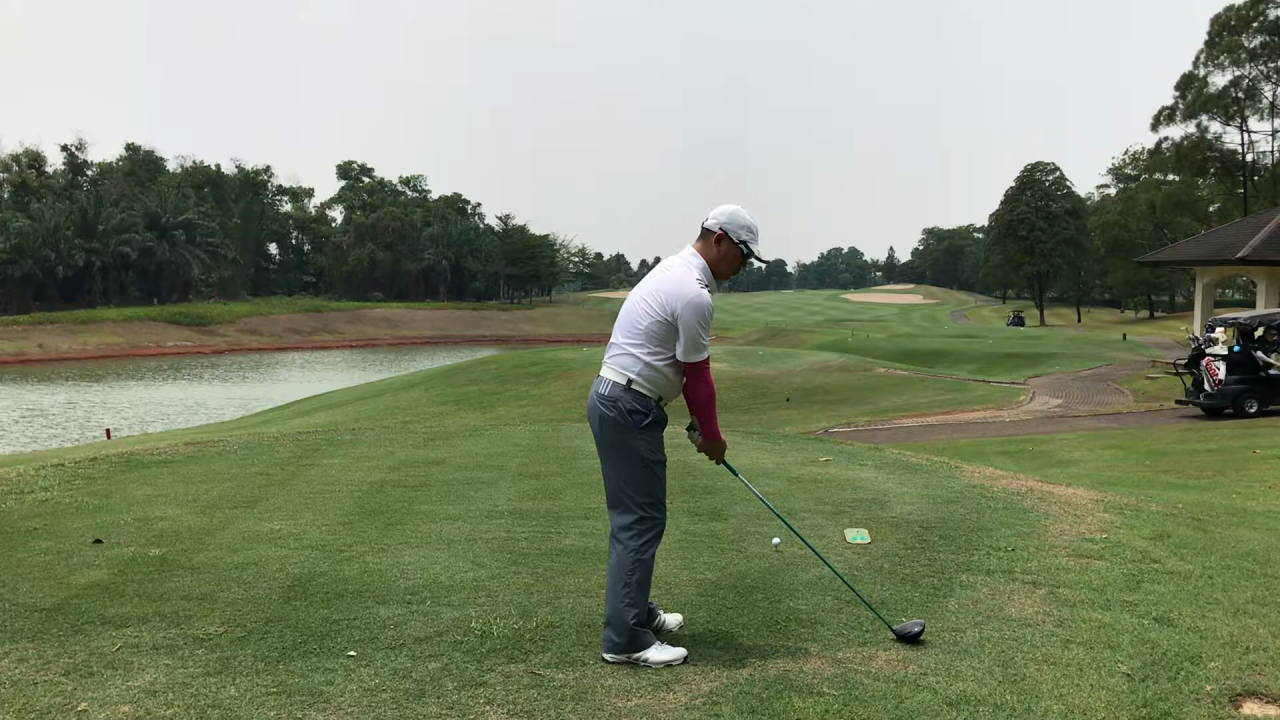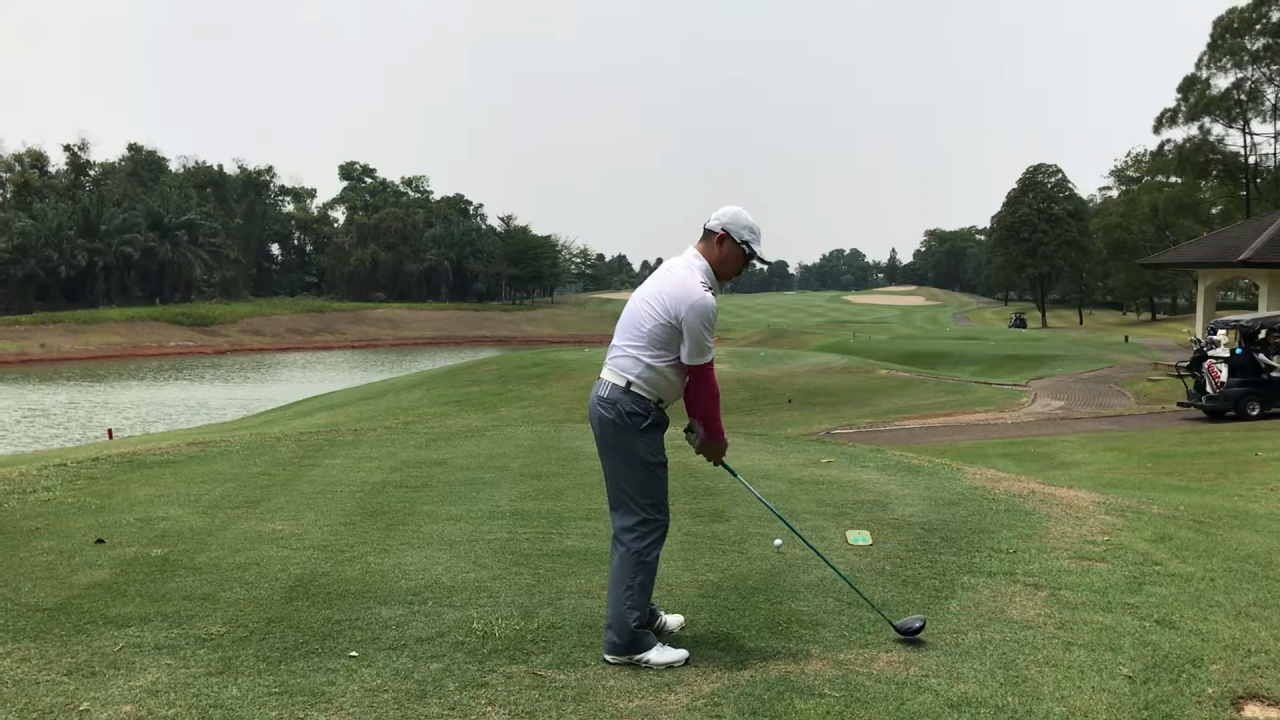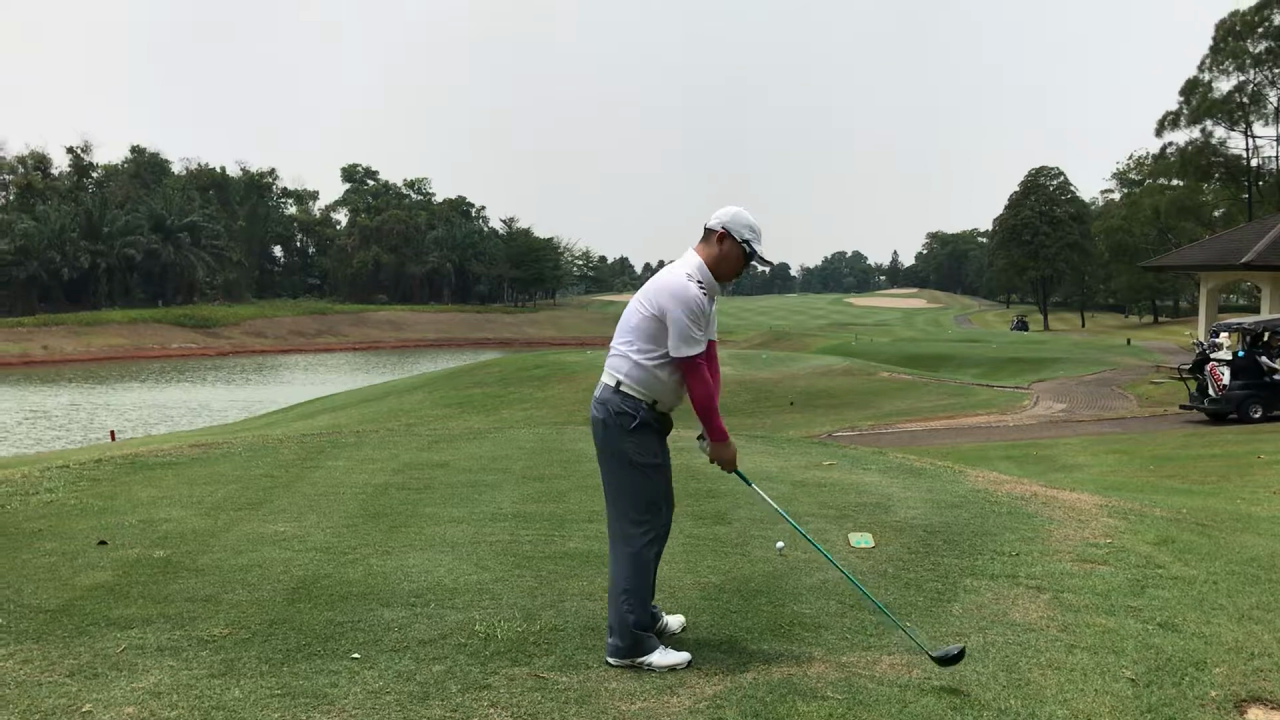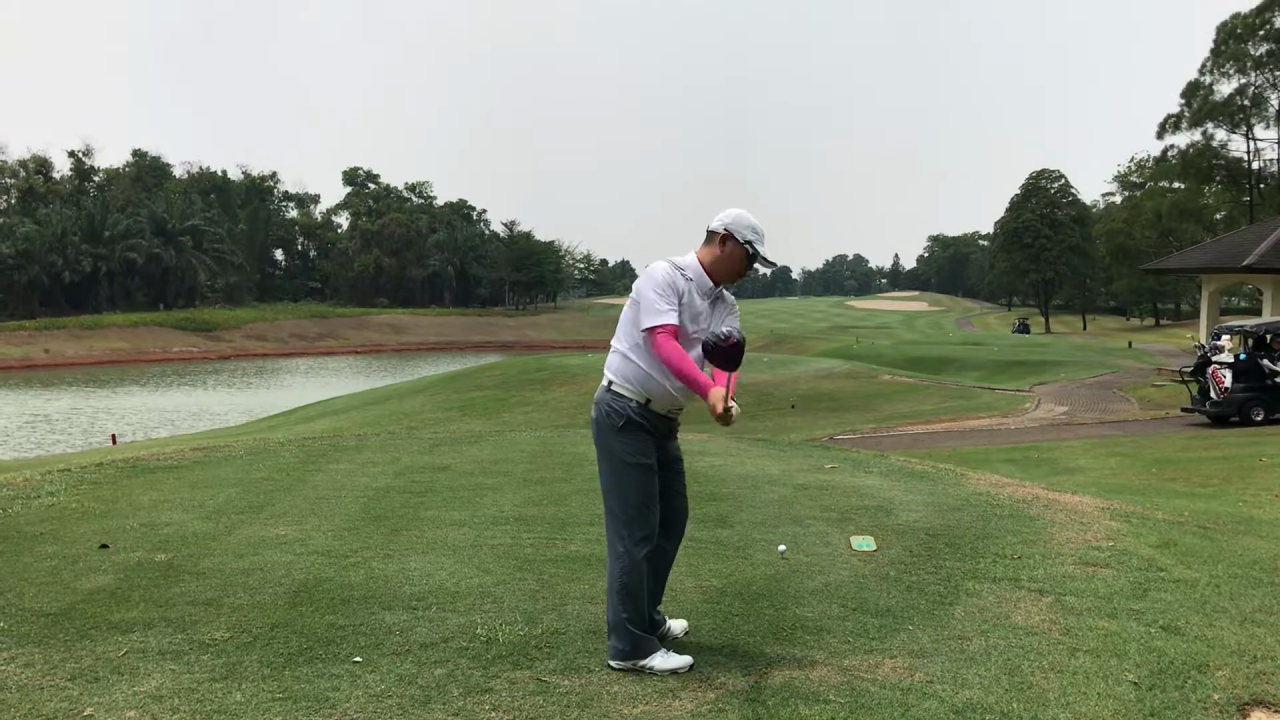
dt=0.2s
person 1, frame 1
left shoulder: (676, 268)
right shoulder: (694, 294)
right elbow: (698, 376)
left wrist: (698, 421)
right wrist: (712, 435)
left hip: (616, 400)
right hip: (628, 408)
left knee: (638, 513)
right knee: (639, 519)
left ankle: (636, 611)
right ankle: (625, 638)
person 1, frame 2
left shoulder: (678, 269)
right shoulder: (697, 297)
right elbow: (702, 378)
left wrist: (697, 421)
right wrist: (715, 435)
left hip: (620, 404)
right hip: (629, 412)
left knee: (641, 516)
right knee: (642, 522)
left ankle: (637, 612)
right ankle: (626, 640)
person 1, frame 3
left shoulder: (705, 291)
right shoulder: (682, 287)
left elbow: (707, 362)
right elbow: (693, 374)
left wrist: (715, 431)
right wrist: (720, 439)
left hip: (644, 414)
right hip: (626, 413)
left knee: (653, 517)
right knee: (638, 525)
left ankle: (639, 614)
right ankle: (628, 643)
person 1, frame 4
left shoulder: (726, 304)
right shoulder: (664, 273)
right elbow: (665, 346)
left wrist: (724, 392)
right wrist: (705, 390)
left hip: (661, 420)
right hip: (624, 415)
left knee: (670, 520)
right knee: (634, 529)
left ankle: (644, 618)
right ankle: (630, 645)
